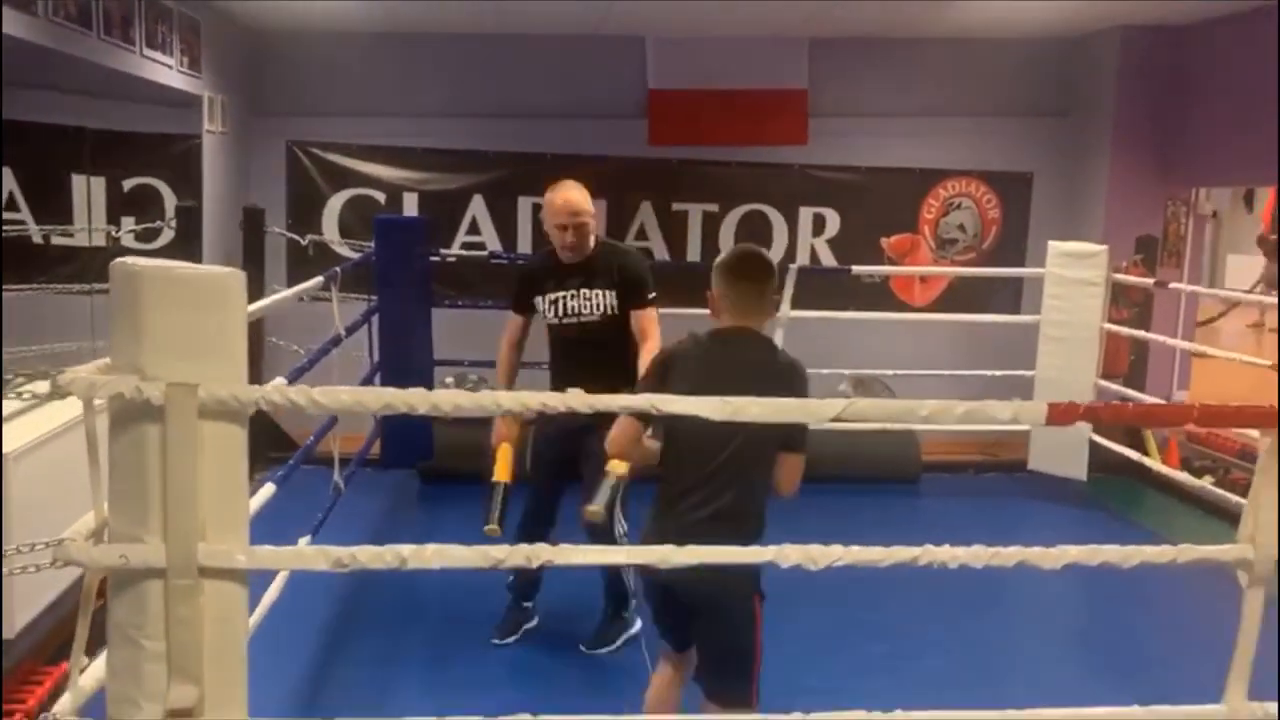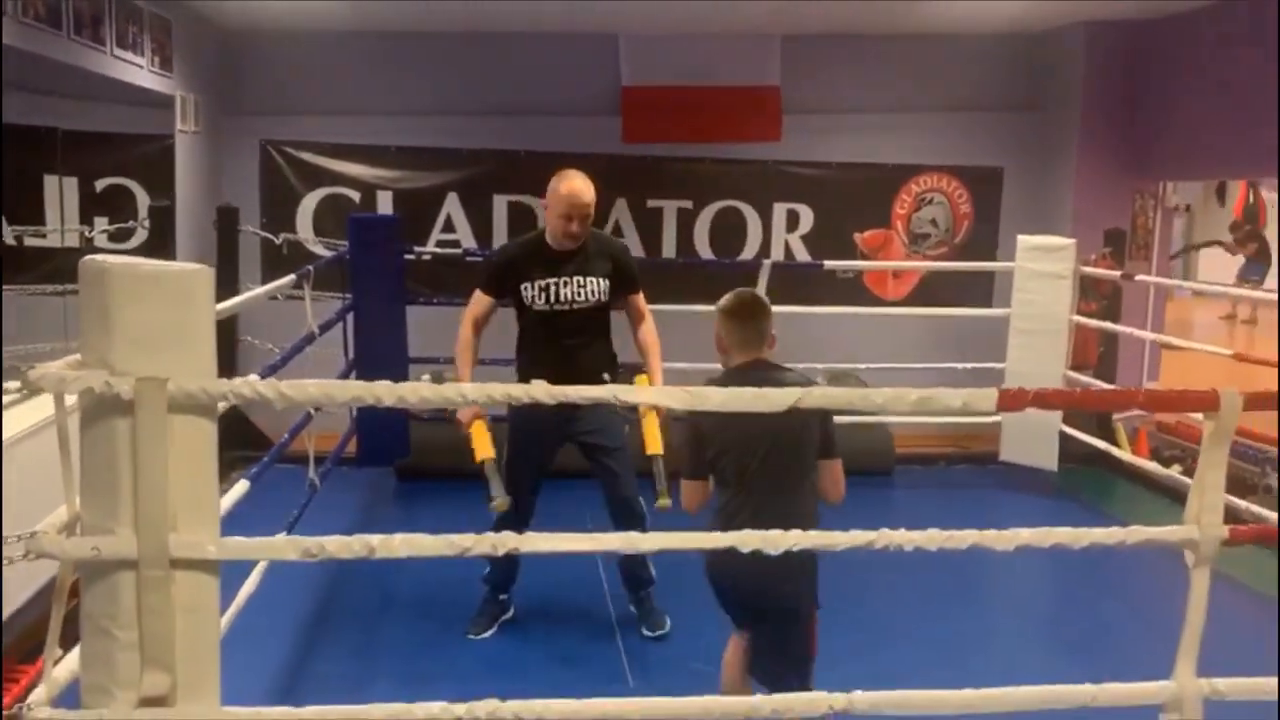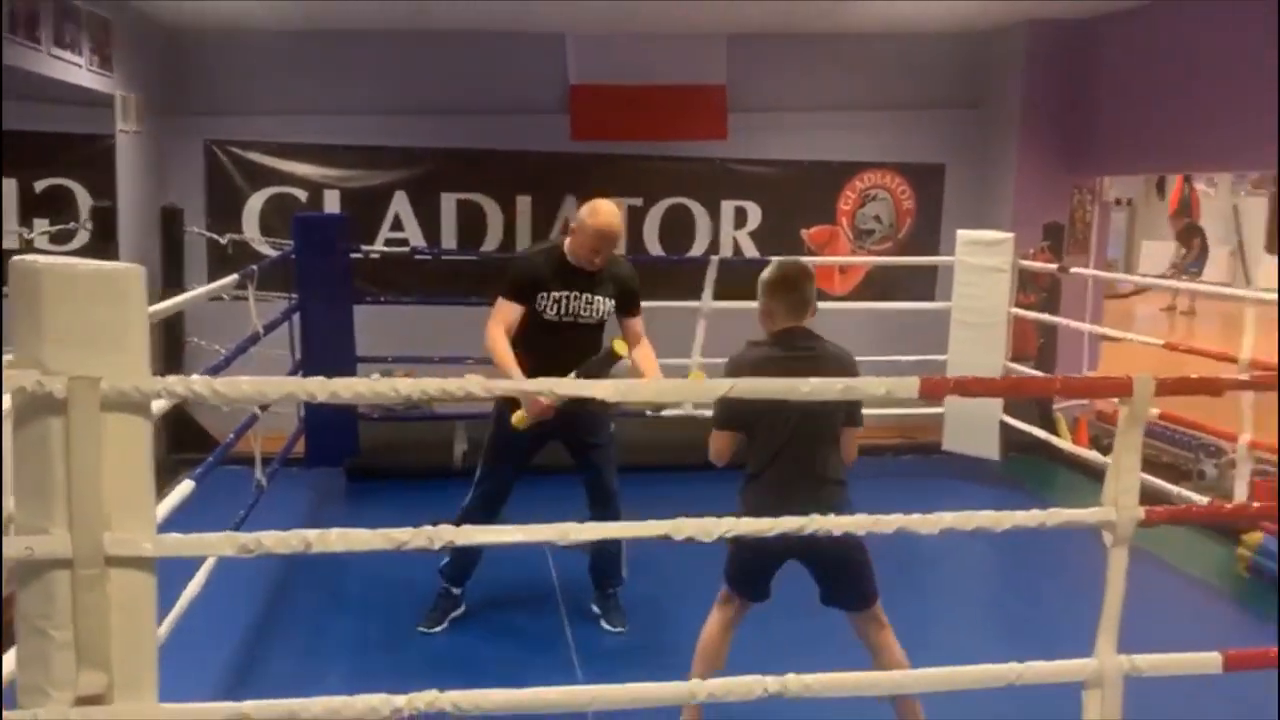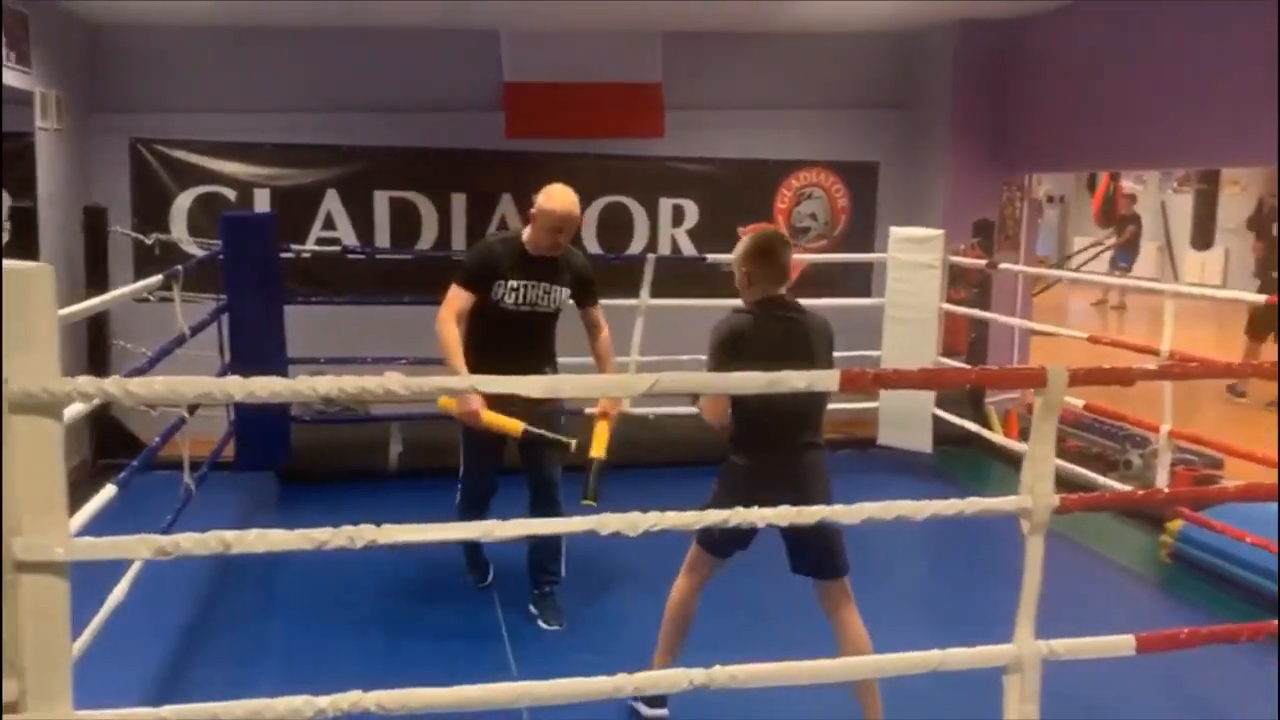
dt=0.3s
person 1, frame 1
left shoulder: (675, 360)
right shoulder: (787, 375)
left elbow: (618, 445)
right elbow: (787, 483)
left hip: (663, 550)
right hip: (728, 562)
left knee: (675, 658)
right knee: (731, 705)
person 1, frame 2
right shoulder: (807, 393)
left elbow: (691, 501)
right elbow: (834, 490)
left hip: (727, 558)
right hip: (790, 562)
left knee: (747, 632)
right knee: (784, 694)
person 1, frame 3
left shoulder: (745, 364)
right shoulder: (841, 362)
left elbow: (719, 453)
right elbow: (848, 449)
left hip: (763, 517)
right hip: (827, 516)
left knee: (728, 606)
right knee: (874, 624)
person 1, frame 4
left shoulder: (734, 329)
right shoulder: (819, 329)
left elbow: (714, 415)
left wrist: (705, 397)
left hip: (747, 479)
right hip: (807, 482)
left knee: (695, 570)
right knee: (839, 600)
person 2, frame 1
left shoulder: (626, 265)
right shoulder: (535, 272)
left elbow: (649, 342)
right elbow: (512, 343)
right wrist: (503, 411)
left hip: (615, 410)
right hip: (560, 408)
left knee: (602, 515)
right knee: (536, 511)
left ankle: (621, 613)
right ankle: (522, 604)
person 2, frame 2
left shoulder: (612, 255)
right shoulder: (514, 258)
left elbow: (640, 320)
right elbow: (470, 324)
left wrist: (656, 382)
left hip: (597, 398)
right hip: (535, 400)
left knee: (626, 500)
right knee: (514, 503)
left ankle: (642, 597)
right ankle: (498, 597)
person 2, frame 3
left shoulder: (621, 276)
right shoulder: (532, 266)
left elbow: (637, 341)
right elbow: (496, 332)
left wrist: (655, 382)
right wrist: (525, 389)
left hip: (586, 399)
right hip: (527, 399)
left knee: (606, 498)
right knee: (486, 497)
left ankle: (608, 594)
right ankle: (451, 591)
person 2, frame 4
left shoulder: (575, 266)
right shoulder: (490, 254)
left elbow: (598, 329)
right elbow: (447, 319)
right wrist: (465, 388)
left knee: (547, 490)
right knee: (477, 486)
left ankle: (544, 590)
right ankle: (474, 548)
